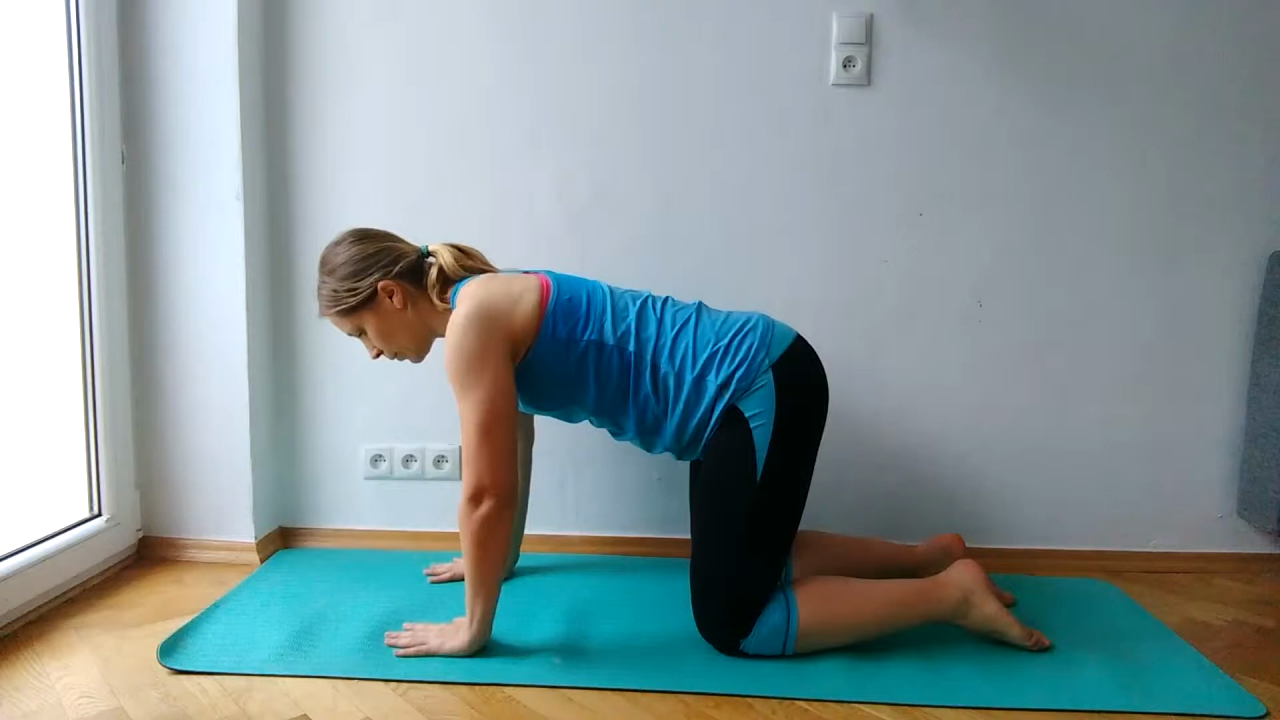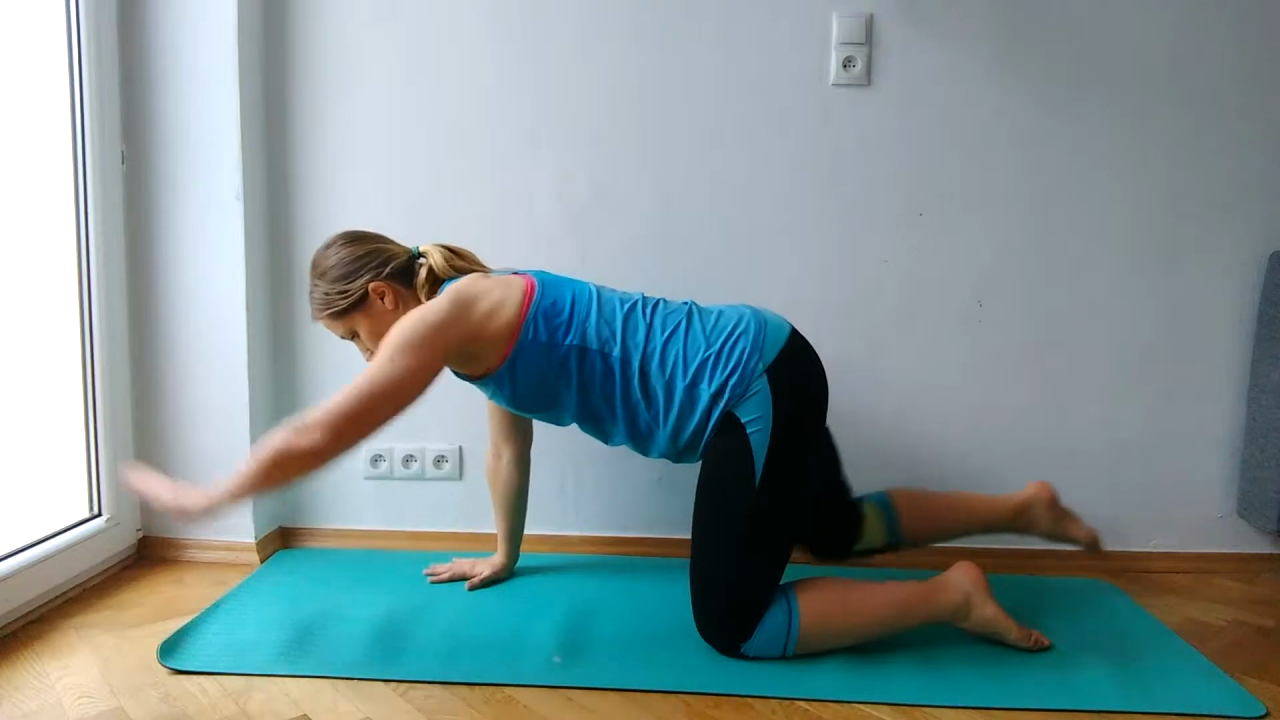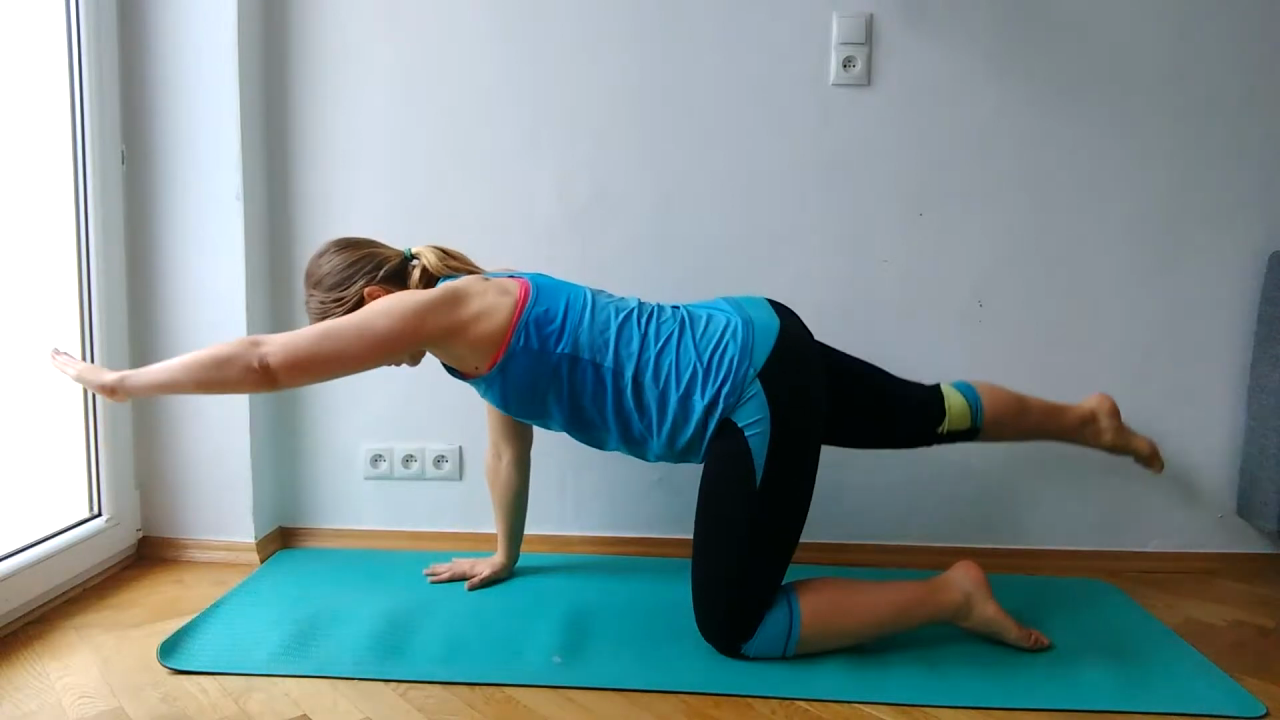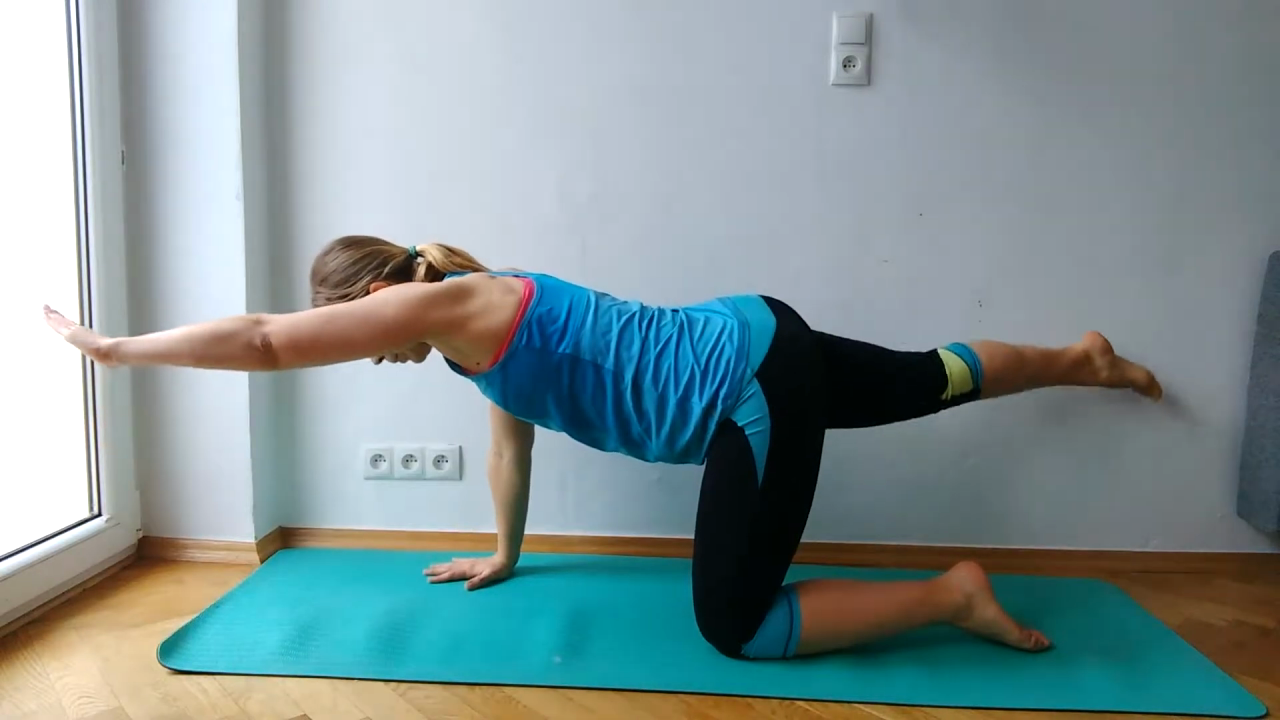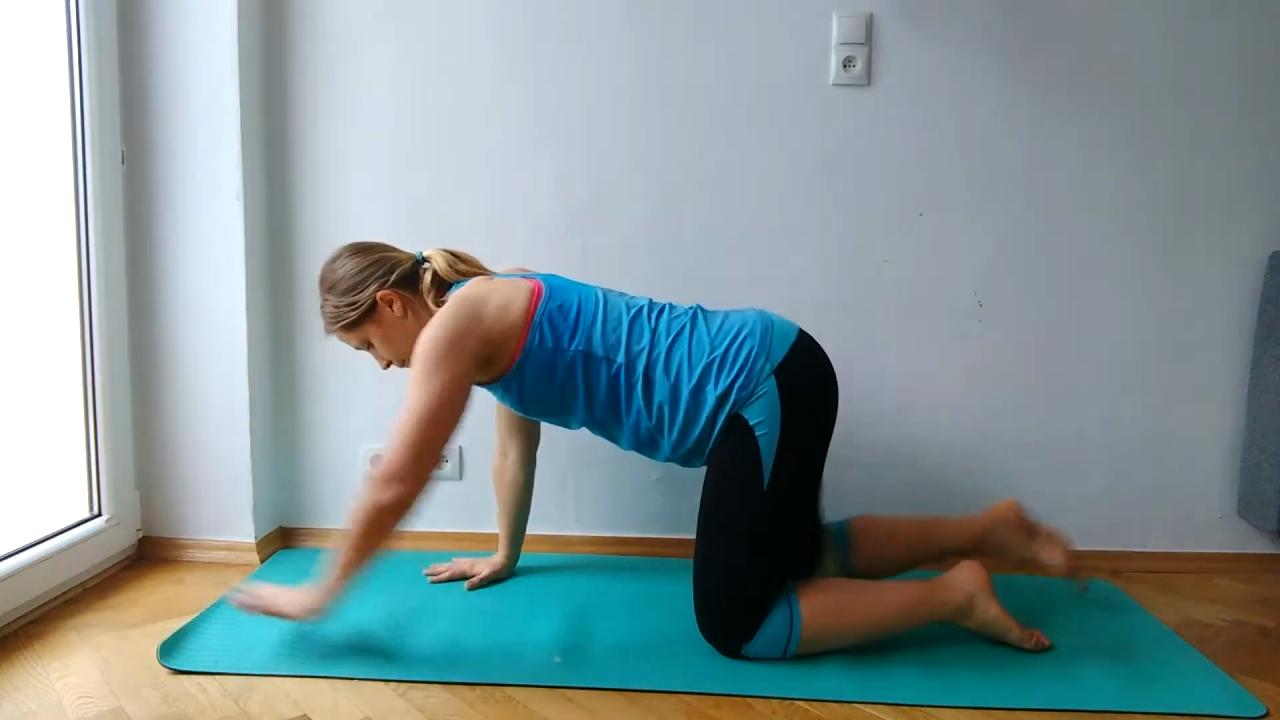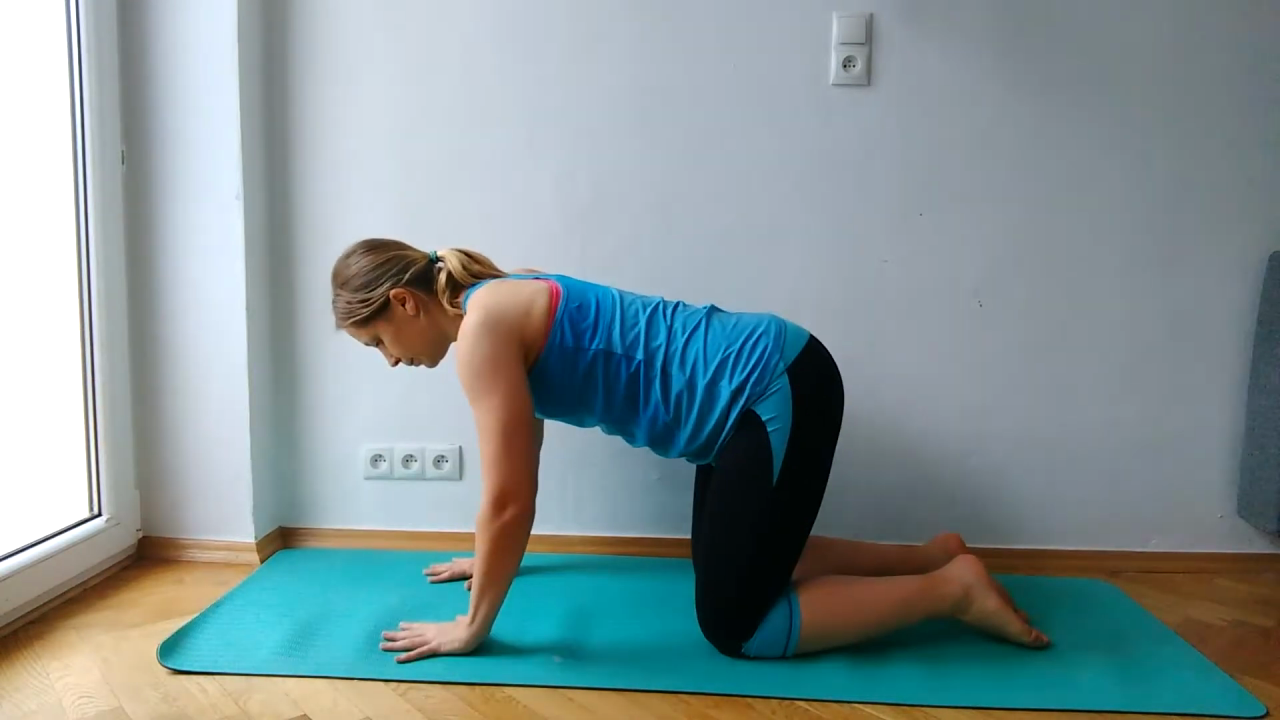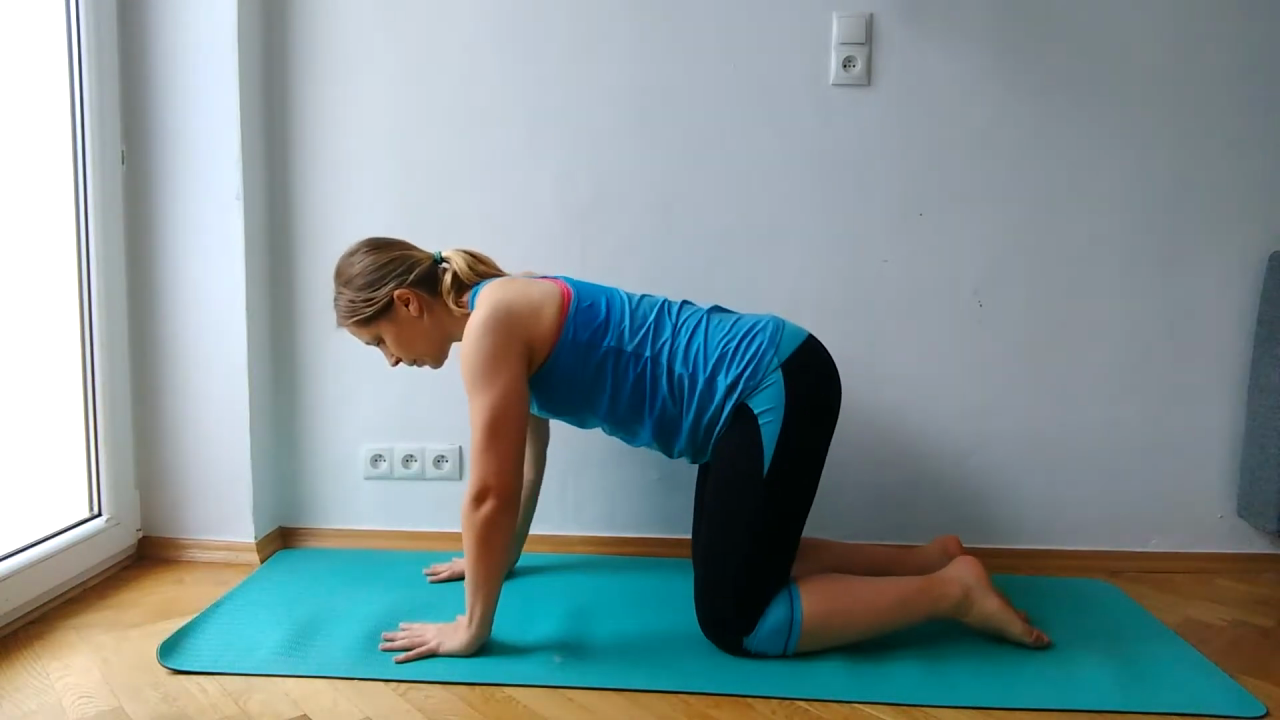
dt=0.5s
person 1, frame 1
left shoulder: (473, 320)
right shoulder: (488, 305)
left elbow: (485, 491)
right elbow: (513, 457)
left wrist: (473, 626)
right wrist: (498, 557)
left hip: (760, 387)
right hip: (748, 384)
left knee: (731, 623)
right knee: (748, 561)
left ankle: (952, 595)
right ankle: (932, 557)
person 1, frame 2
left shoulder: (450, 315)
right shoulder: (481, 314)
left elbow: (319, 434)
right elbow: (508, 442)
left wrist: (202, 494)
right wrist: (502, 555)
left hip: (750, 388)
right hip: (755, 365)
left knee: (733, 623)
right knee: (840, 532)
left ankle: (948, 595)
right ankle: (1029, 508)
person 1, frame 3
left shoulder: (440, 312)
right shoulder: (477, 313)
left elbow: (266, 362)
right elbow: (510, 441)
left wrist: (123, 380)
right wrist: (501, 554)
left hip: (750, 388)
right hip: (757, 352)
left knee: (733, 623)
right knee: (921, 414)
left ankle: (950, 595)
right ankle: (1089, 421)
person 1, frame 4
left shoulder: (447, 306)
right shoulder: (479, 313)
left elbow: (263, 340)
right elbow: (511, 439)
left wrist: (116, 348)
right wrist: (502, 555)
left hip: (753, 386)
right hip: (759, 352)
left knee: (736, 625)
right knee: (924, 381)
left ankle: (954, 596)
right ankle: (1085, 360)
person 1, frame 5
left shoulder: (457, 322)
right shoulder: (492, 311)
left elbow: (394, 485)
right elbow: (516, 437)
left wrist: (318, 594)
right wrist: (502, 554)
left hip: (762, 390)
right hip: (765, 373)
left knee: (733, 623)
right knee: (801, 548)
left ankle: (955, 593)
right ankle: (1000, 526)
person 1, frame 6
left shoulder: (481, 327)
right shoulder: (502, 305)
left elbow: (508, 498)
right elbow: (523, 452)
left wrist: (473, 626)
right wrist: (493, 558)
left hip: (776, 391)
right hip: (756, 387)
left knee: (733, 623)
right knee: (738, 565)
left ankle: (953, 589)
right ankle: (929, 557)
person 1, frame 7
left shoulder: (489, 326)
right shoulder: (504, 313)
left elbow: (490, 492)
right elbow: (527, 460)
left wrist: (471, 627)
right wrist: (499, 559)
left hip: (773, 386)
right hip: (755, 387)
left knee: (732, 621)
right knee: (737, 564)
left ankle: (952, 590)
right ankle: (929, 559)
